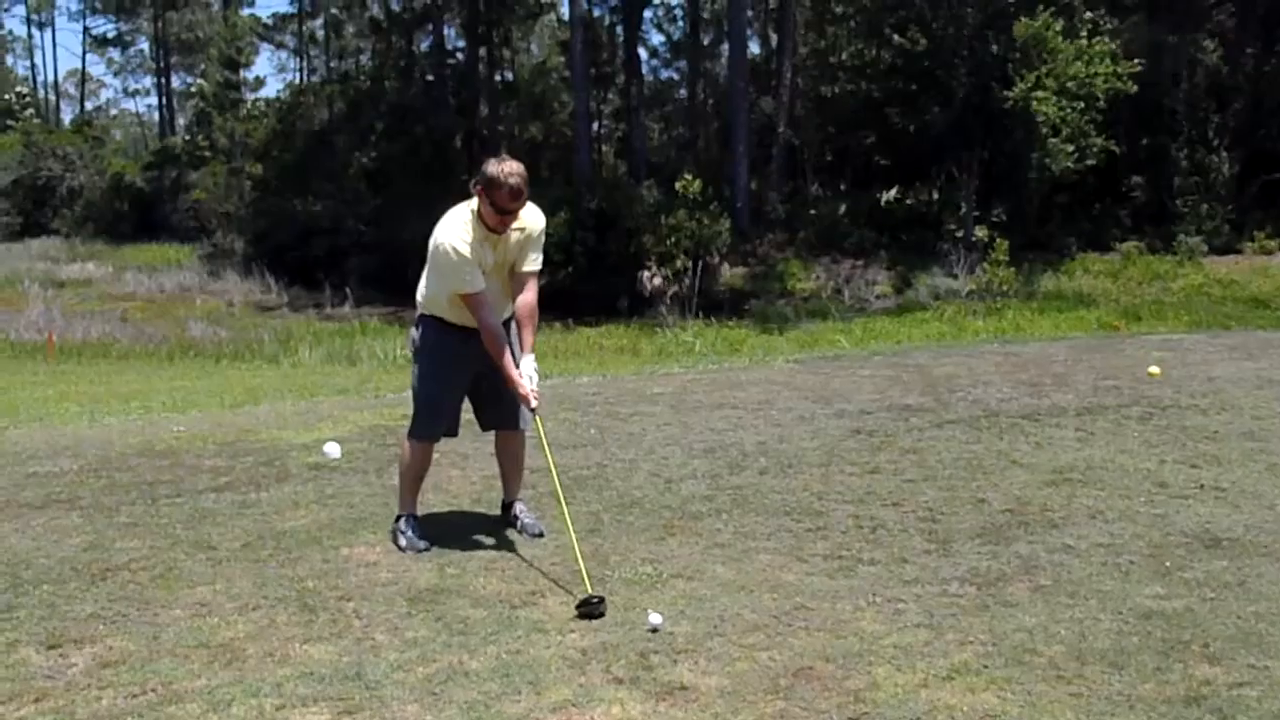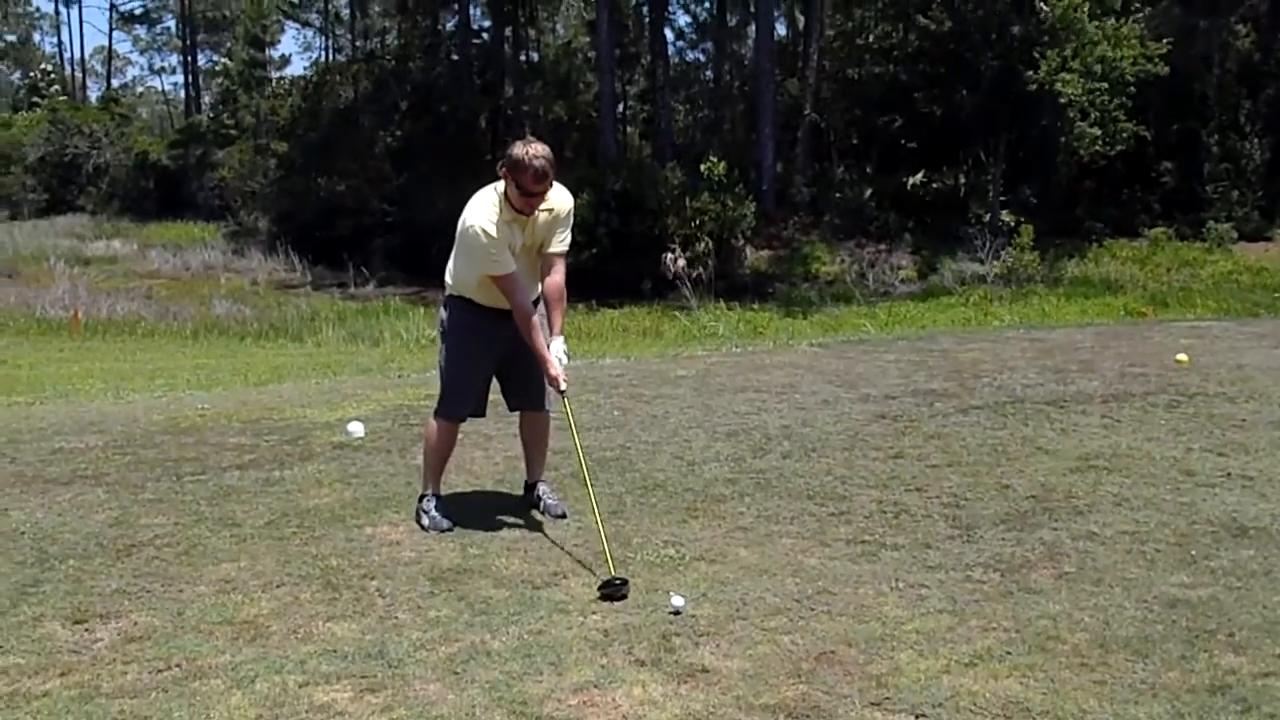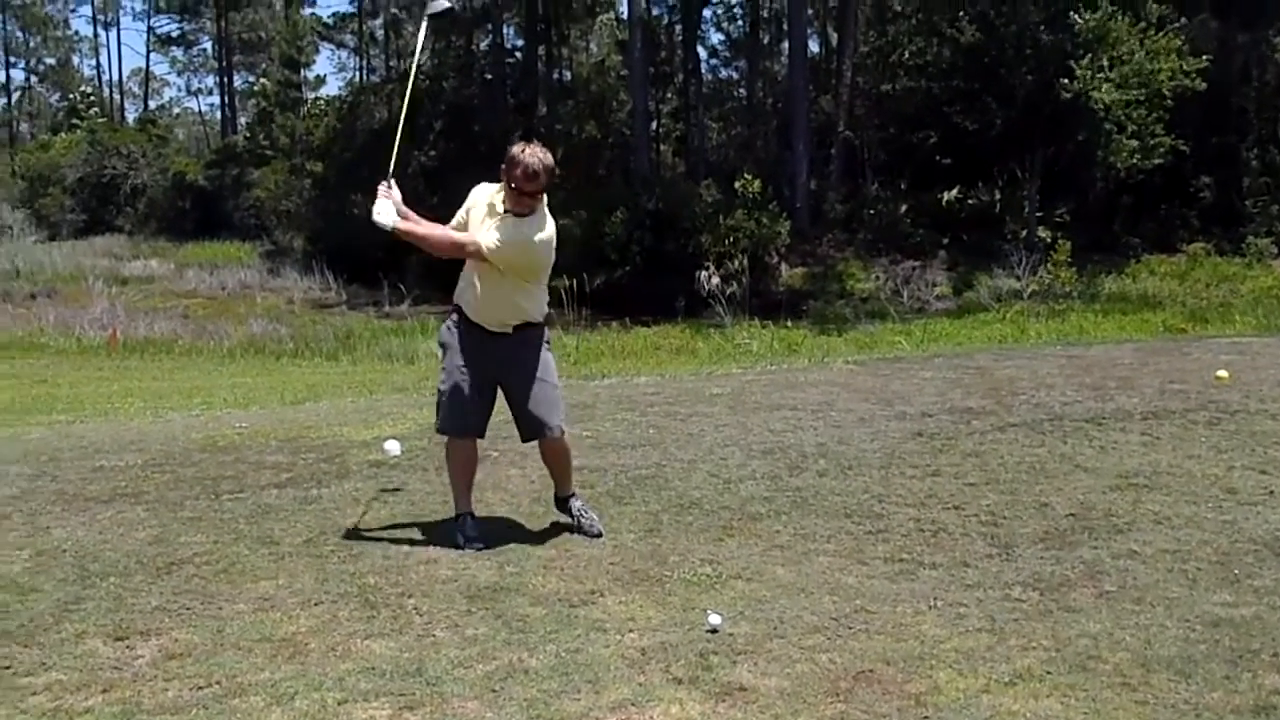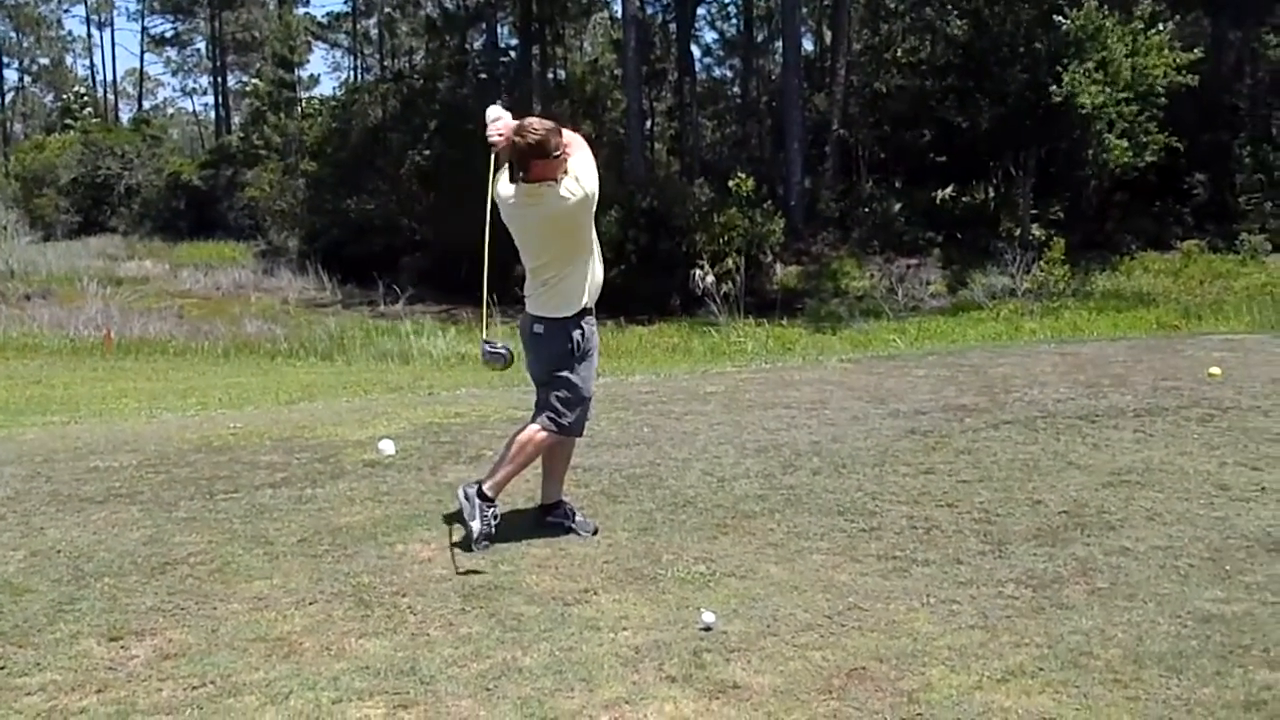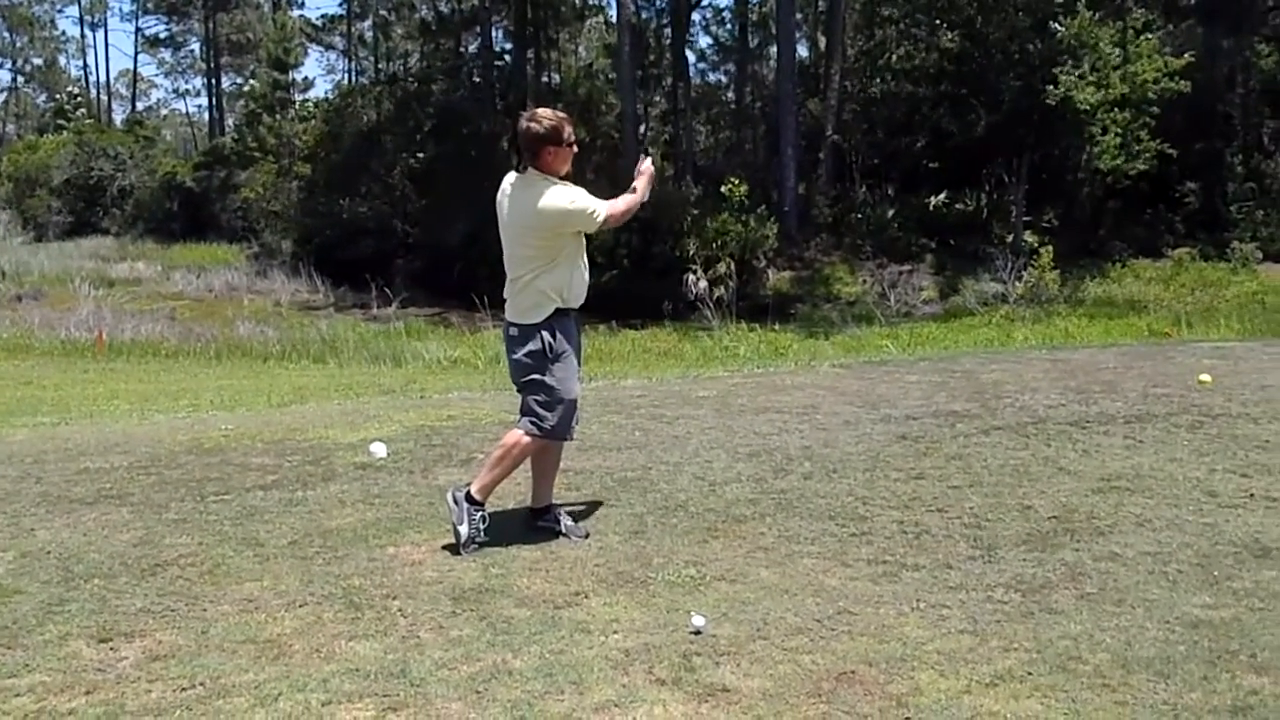
dt=1s
person 1, frame 1
left shoulder: (532, 221)
right shoulder: (453, 238)
left elbow: (526, 290)
right elbow: (483, 315)
left wrist: (527, 357)
right wrist: (513, 378)
left hip: (497, 326)
right hip: (444, 329)
left knee: (512, 420)
right knee: (426, 427)
left ankle: (512, 503)
right ankle: (406, 516)
person 1, frame 2
left shoulder: (560, 202)
right shoulder: (481, 220)
left elbow: (553, 272)
right elbow: (516, 295)
left wrist: (556, 338)
right wrist: (544, 359)
left hip: (523, 308)
right hip: (472, 311)
left knee: (536, 400)
right knee: (452, 407)
left ankle: (535, 484)
right ankle: (429, 496)
person 1, frame 3
left shoulder: (538, 234)
right shoulder: (482, 195)
left elbow: (457, 245)
right elbow: (450, 238)
left wrist: (396, 224)
right wrist: (401, 212)
left hip: (521, 336)
right hip: (467, 328)
left knee: (550, 428)
right knee: (458, 426)
left ankle: (567, 498)
right ankle: (464, 514)
person 1, frame 4
left shoulder: (507, 190)
right shoulder: (574, 196)
left elbow: (514, 161)
right elbow: (578, 143)
left wrist: (511, 138)
right wrist: (515, 130)
left hip: (545, 318)
right hip: (567, 323)
left knee: (565, 416)
right knee: (554, 420)
left ankle: (553, 503)
right ankle: (484, 493)
person 1, frame 5
left shoulder: (513, 185)
right shoulder: (559, 200)
right elbow: (613, 215)
left wrist: (625, 193)
right wrist: (641, 187)
left hip: (537, 318)
right hip: (545, 325)
left knee: (557, 418)
right knee: (541, 421)
left ankle: (543, 507)
right ankle: (472, 497)
